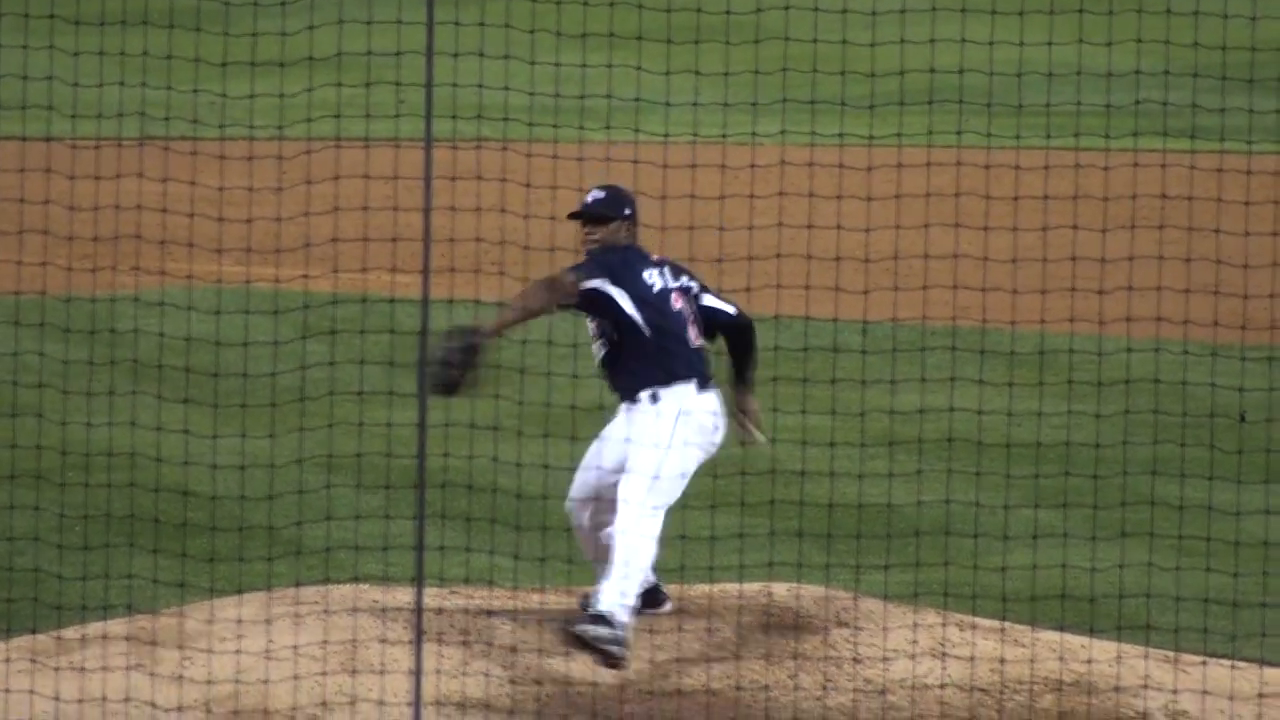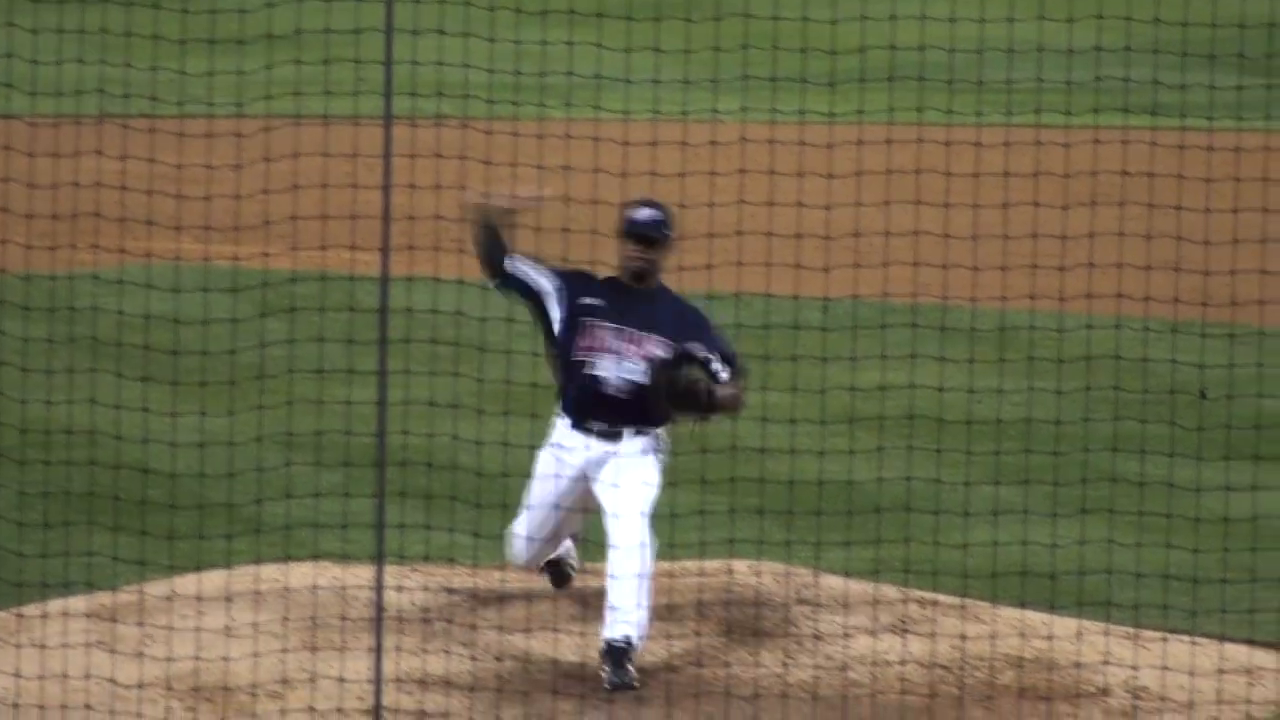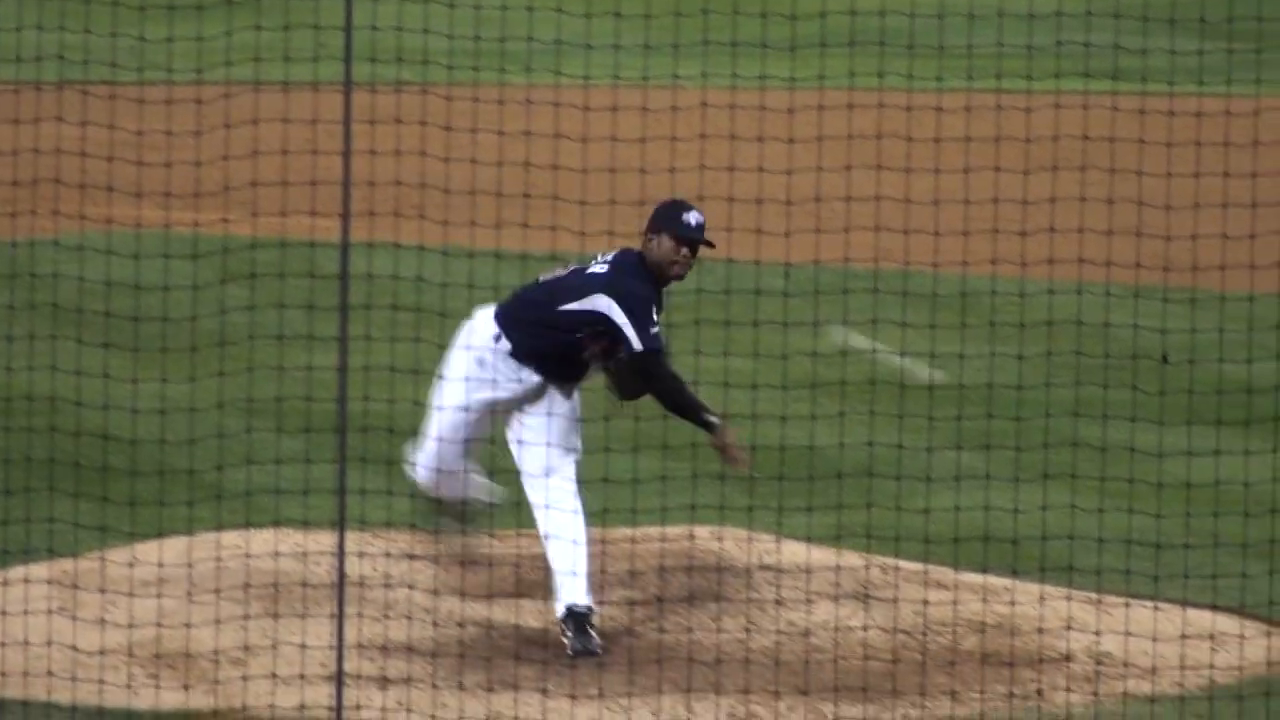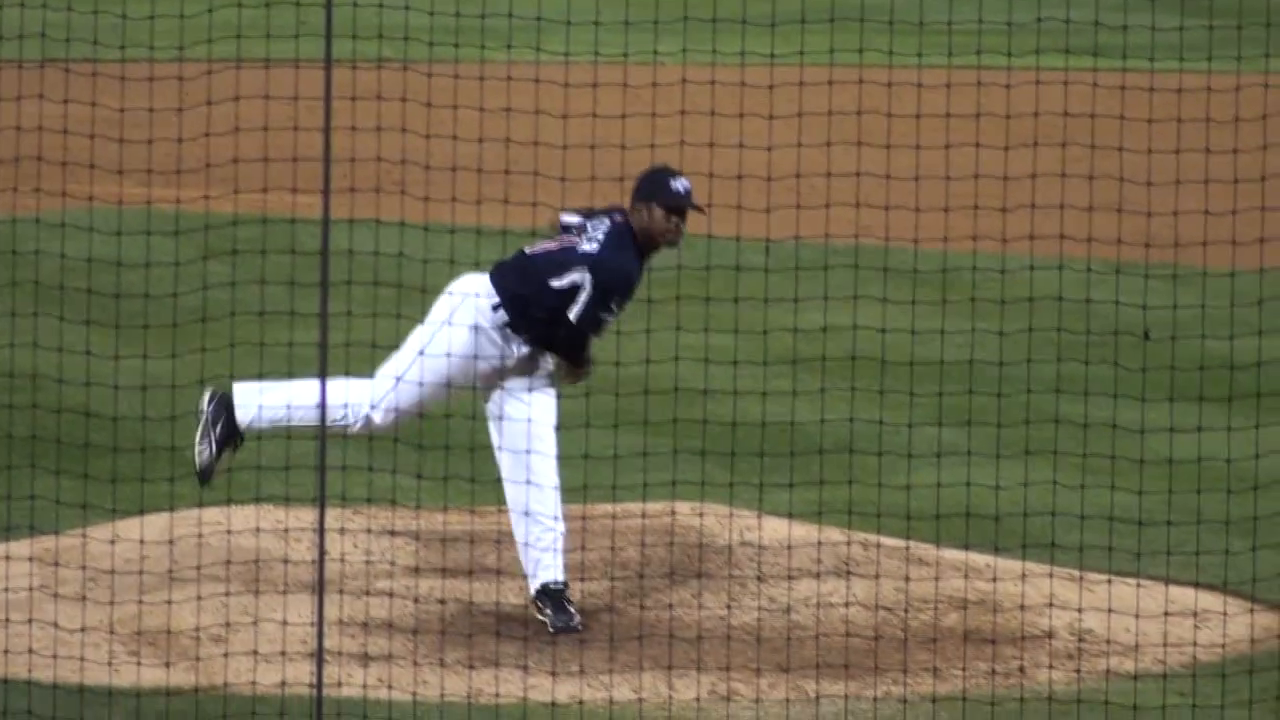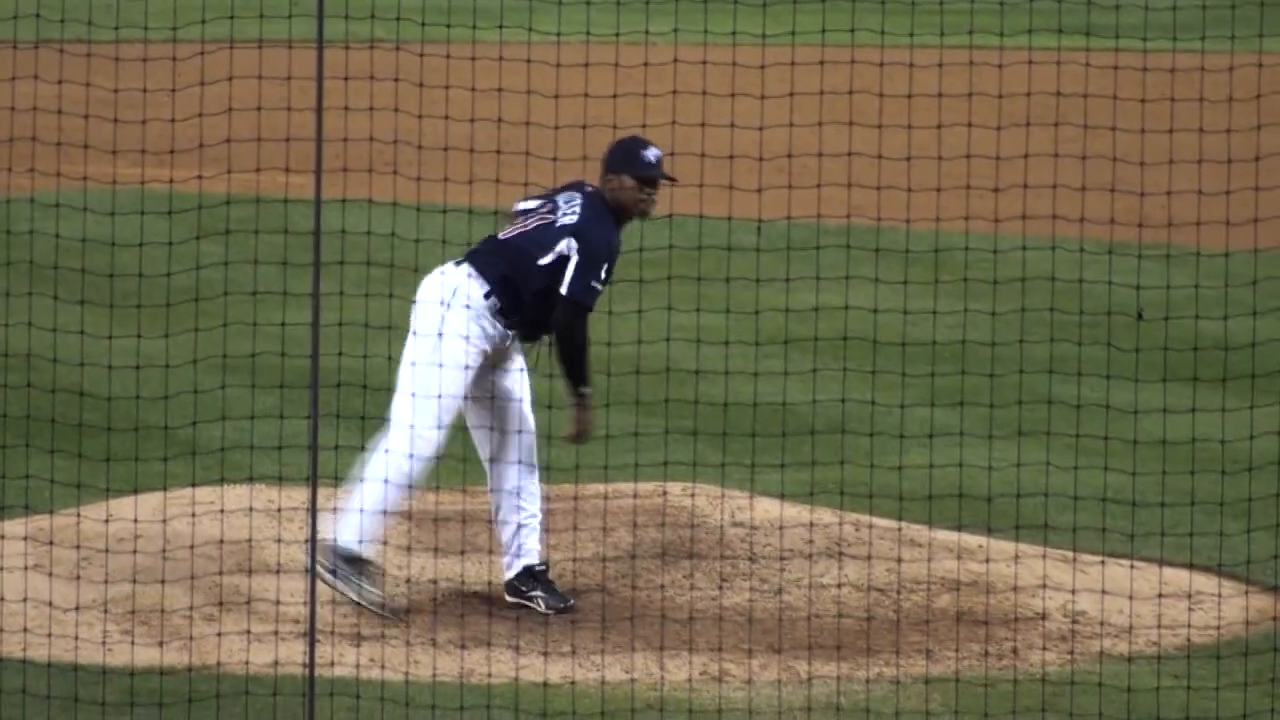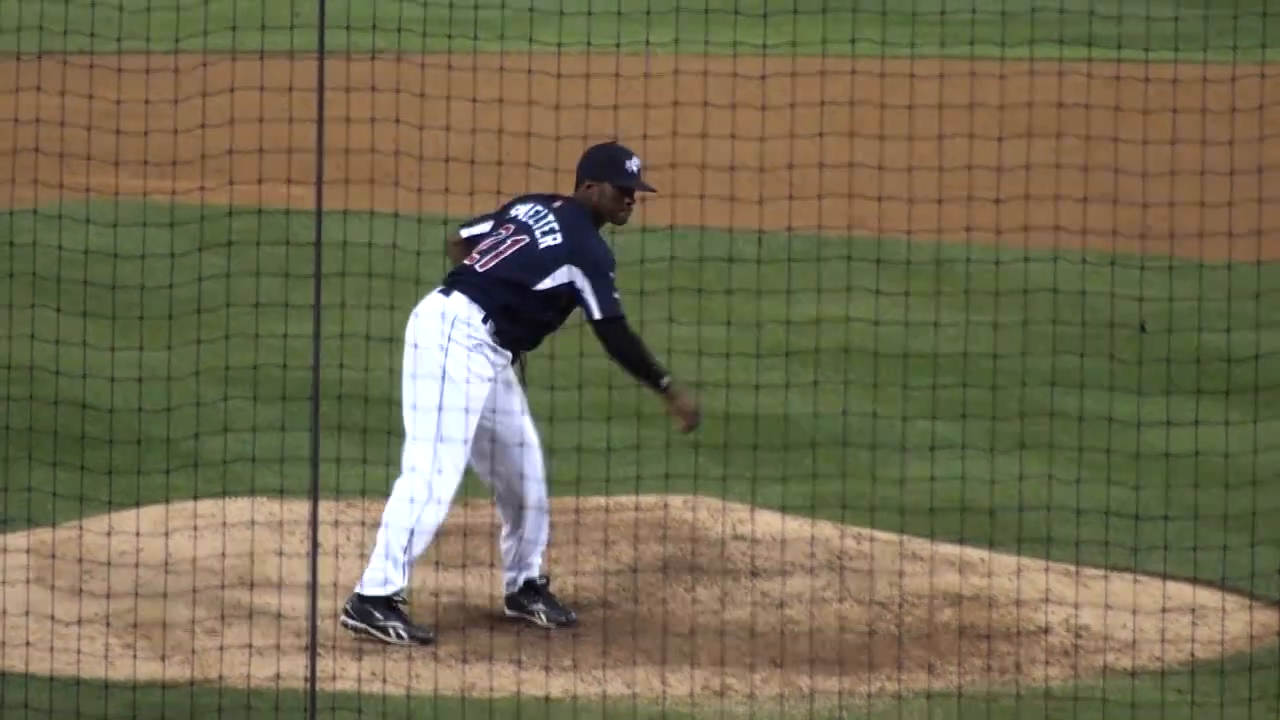
dt=0.2s
person 1, frame 1
left shoulder: (611, 265)
right shoulder: (675, 277)
left elbow: (560, 288)
right elbow: (740, 325)
left wrist: (489, 330)
right wrist: (743, 393)
left hip: (678, 414)
right hip: (643, 414)
left knee: (641, 510)
right knee: (585, 502)
left ankle: (611, 623)
right ankle: (639, 589)
person 1, frame 2
left shoulder: (684, 320)
right shoulder: (576, 290)
left elbow: (731, 392)
right elbow: (498, 267)
left wrist: (700, 397)
right wrist: (488, 225)
left hip: (635, 447)
right hip: (573, 439)
left knee: (630, 532)
right knee: (526, 548)
left ankle: (620, 645)
right ankle: (557, 553)
person 1, frame 3
left shoulder: (644, 288)
right shoulder: (627, 286)
right elbow: (651, 374)
right wrist: (713, 427)
left hip: (549, 385)
right hip: (488, 354)
left knee: (557, 492)
right knee: (431, 472)
right ankle: (467, 489)
person 1, frame 4
left shoulder: (610, 224)
right shoulder: (618, 266)
left elbow: (567, 226)
right elbow: (569, 339)
right wrist: (578, 363)
left hip: (525, 350)
right hip: (475, 320)
left knee: (535, 469)
right knee: (372, 405)
left ankle: (548, 588)
right ankle: (233, 412)
person 1, frame 5
left shoulder: (573, 196)
right shoulder: (597, 232)
left elbow: (522, 218)
right elbow: (571, 320)
right wrist: (581, 395)
left hip: (498, 327)
right hip: (458, 307)
left knee: (515, 448)
right knee: (416, 439)
left ankle: (523, 570)
person 1, frame 6
left shoulder: (531, 205)
right shoulder: (587, 251)
left elbow: (458, 243)
right elbow: (615, 336)
right wrist: (669, 389)
left hip: (485, 348)
right hip: (458, 338)
left knee: (521, 462)
right knee: (433, 473)
left ankle: (524, 587)
